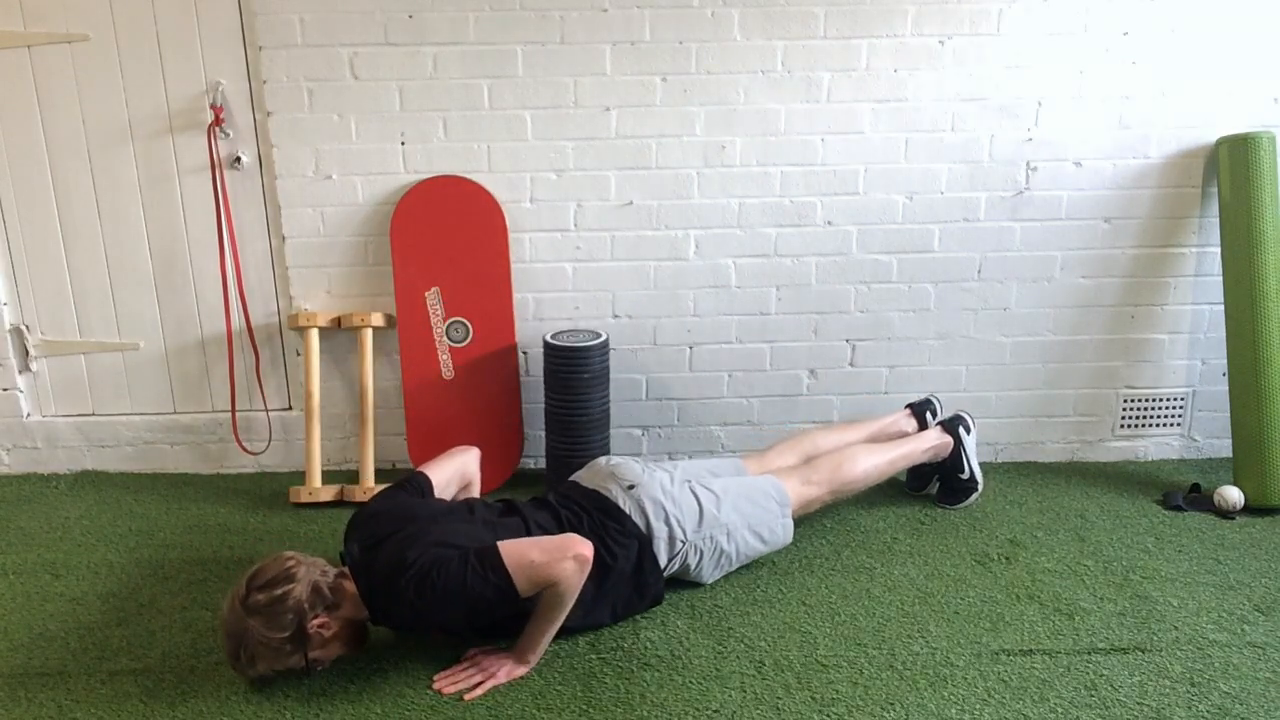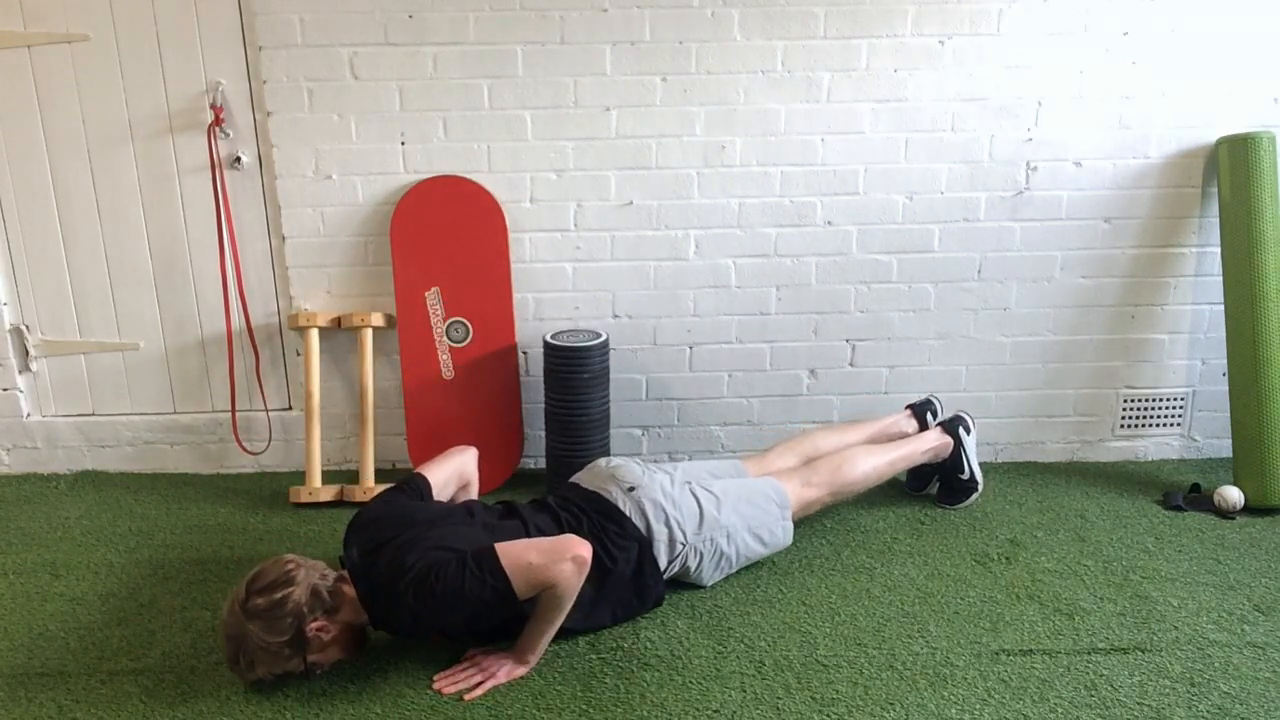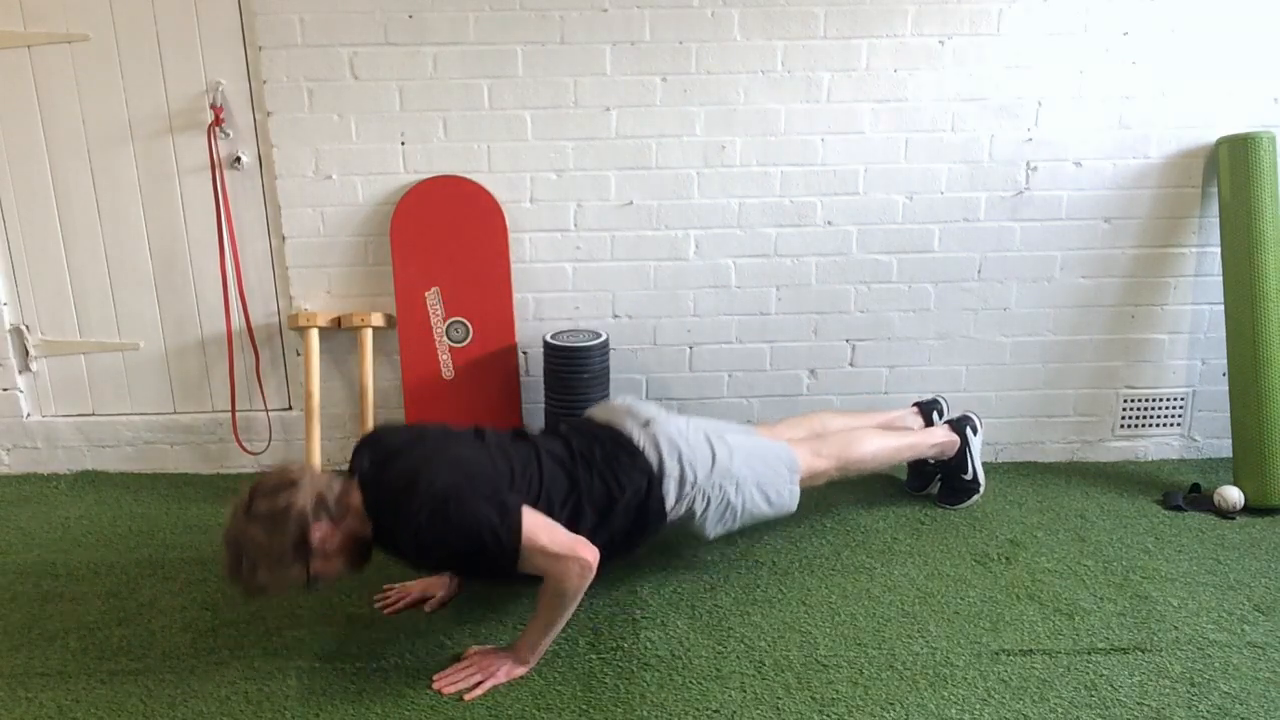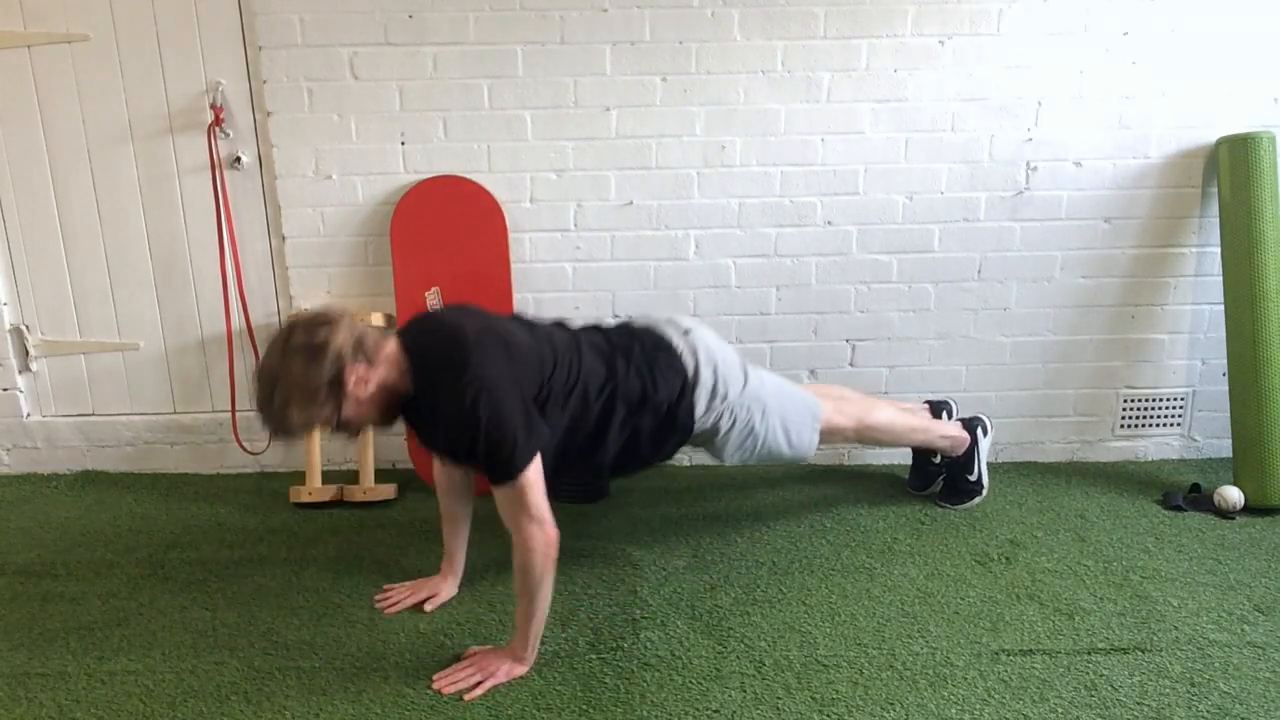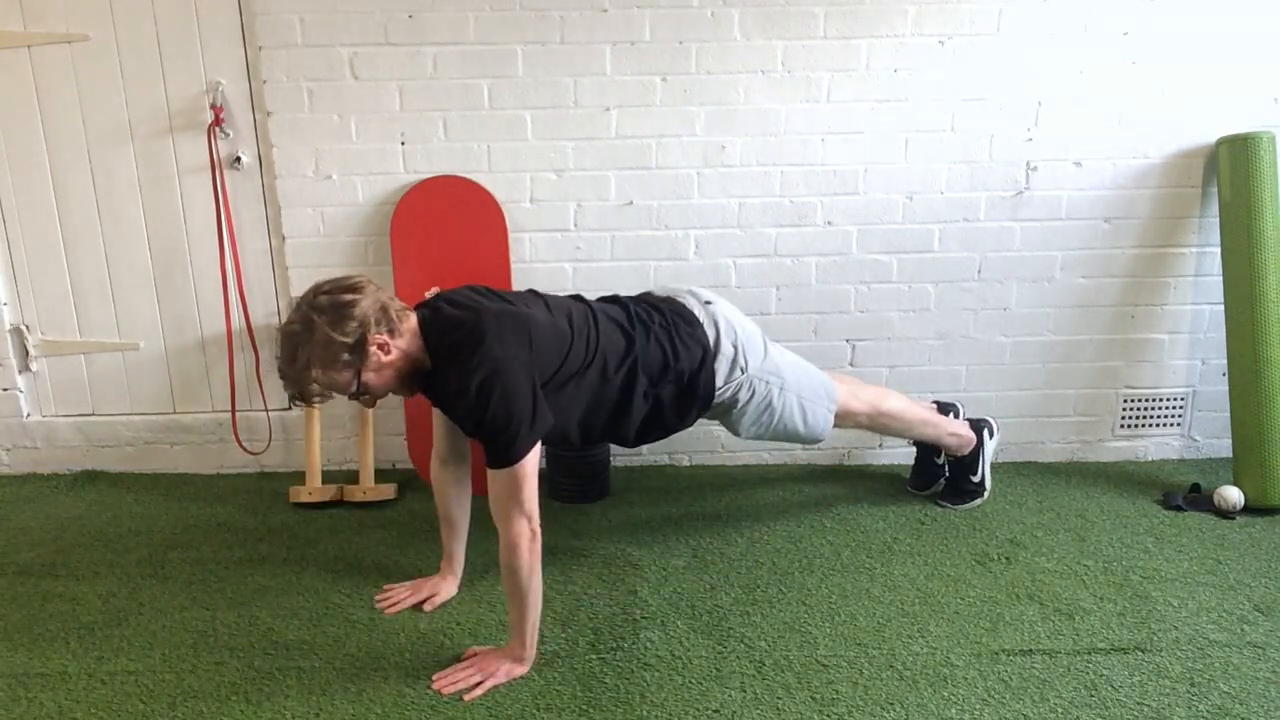
dt=0.3s
person 1, frame 1
left shoulder: (417, 589)
right shoulder: (374, 528)
left elbow: (571, 555)
right elbow: (465, 456)
left wrist: (521, 655)
left hip: (649, 532)
right hip: (611, 486)
left knee: (803, 489)
right knee: (772, 469)
left ankle: (941, 441)
right ankle: (913, 420)
person 1, frame 2
left shoulder: (415, 592)
right shoulder: (372, 531)
left elbow: (570, 558)
right elbow: (462, 458)
left wrist: (520, 657)
left hip: (648, 533)
right hip: (610, 488)
left knee: (803, 490)
right knee: (770, 467)
left ankle: (943, 443)
right ankle: (913, 420)
person 1, frame 3
left shoulder: (426, 511)
right shoulder: (374, 460)
left elbow: (577, 558)
left wrist: (519, 657)
right wrist: (449, 569)
left hip: (650, 471)
right hip: (616, 431)
left knee: (811, 460)
right knee: (776, 443)
left ankle: (947, 440)
right ankle: (918, 417)
person 1, frame 4
left shoulder: (475, 388)
right shoulder: (414, 355)
left elbow: (538, 534)
right elbow: (452, 462)
left wrist: (519, 653)
right wrist: (450, 572)
left hip: (687, 381)
right hip: (652, 354)
left knee: (828, 423)
right knee: (808, 412)
left ankle: (959, 438)
right ankle: (931, 414)
person 1, frame 5
left shoulder: (490, 368)
right shoulder: (432, 331)
left elbow: (519, 527)
right elbow: (449, 457)
left wrist: (518, 654)
right wrist: (448, 573)
left hip: (705, 353)
right hip: (669, 328)
left knee: (836, 407)
right knee: (825, 401)
left ankle: (965, 440)
right ankle: (940, 419)
